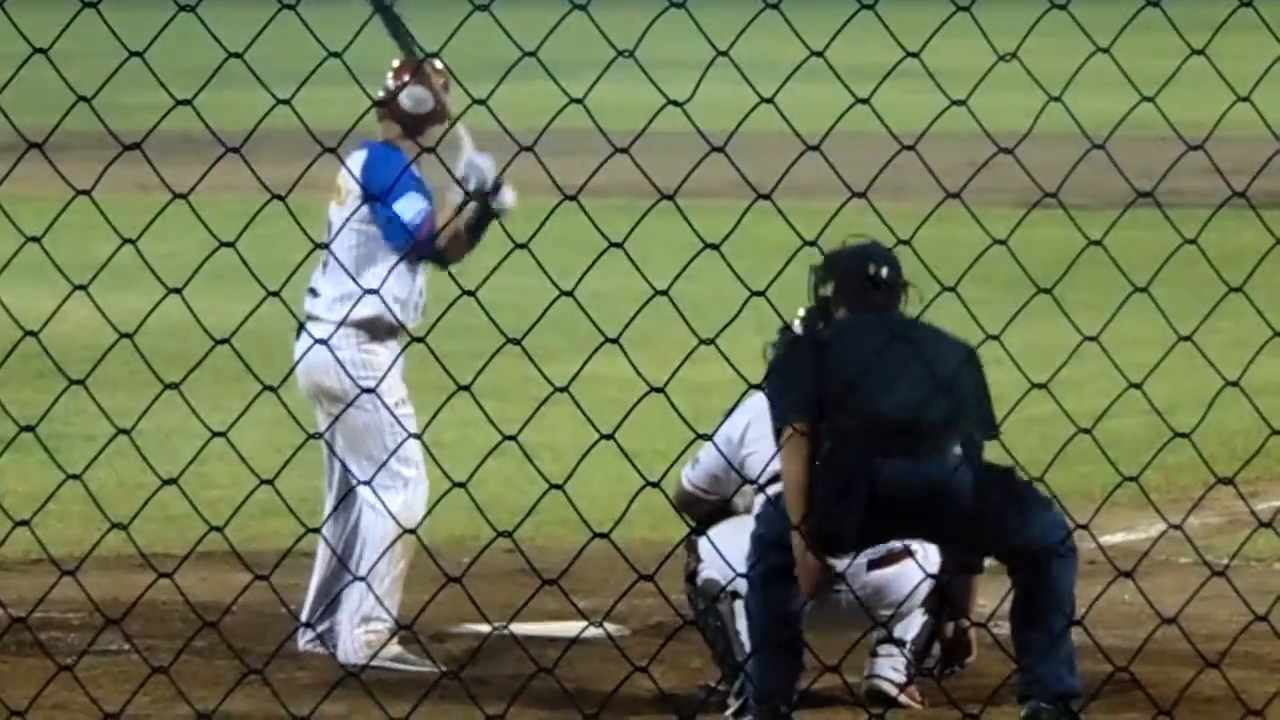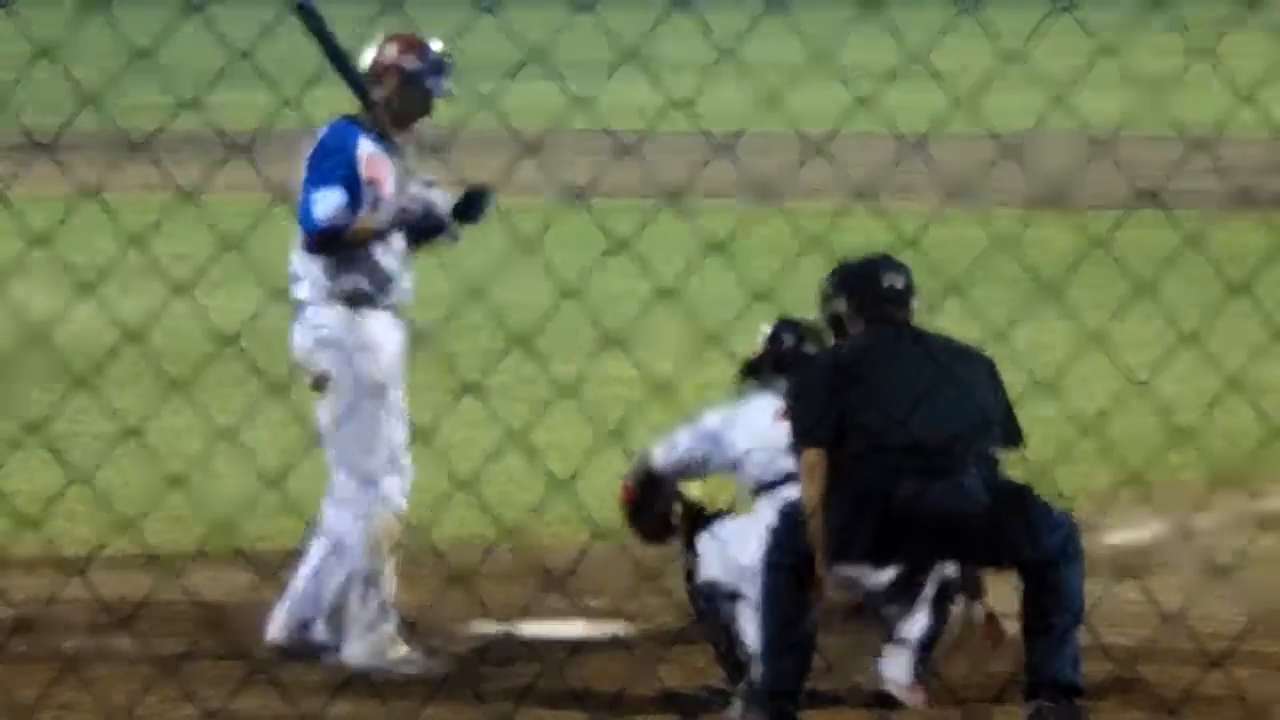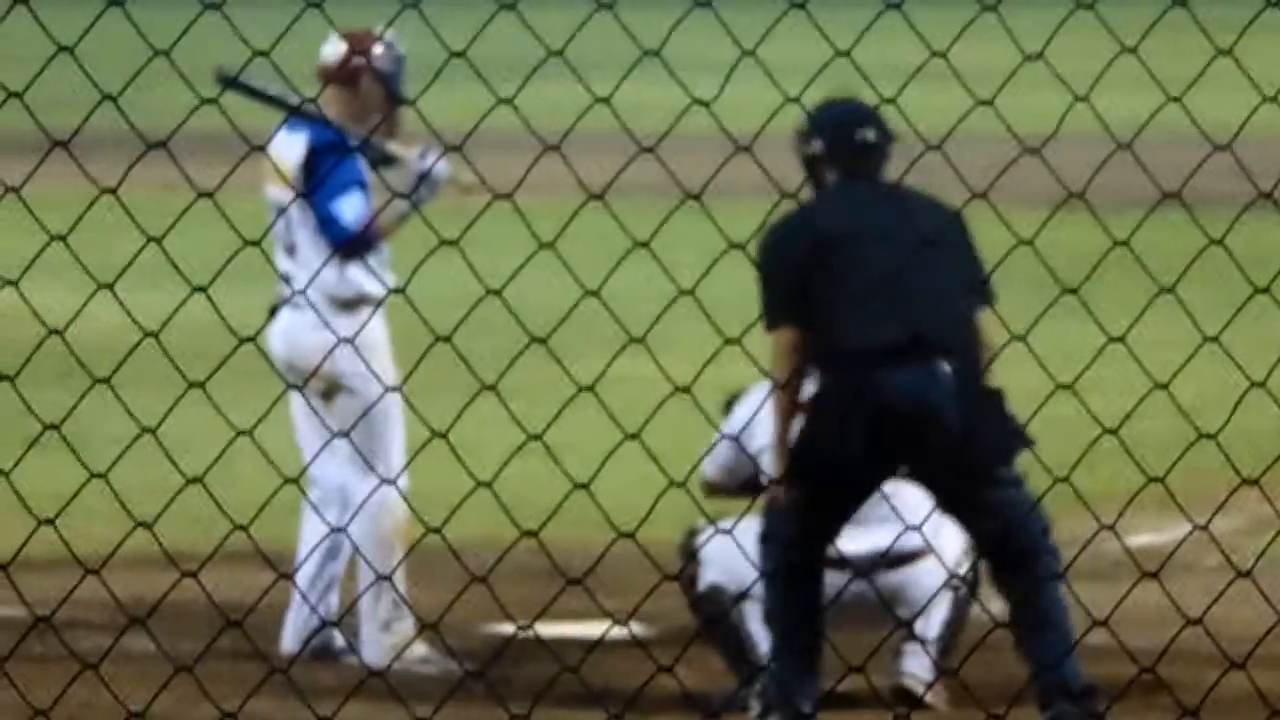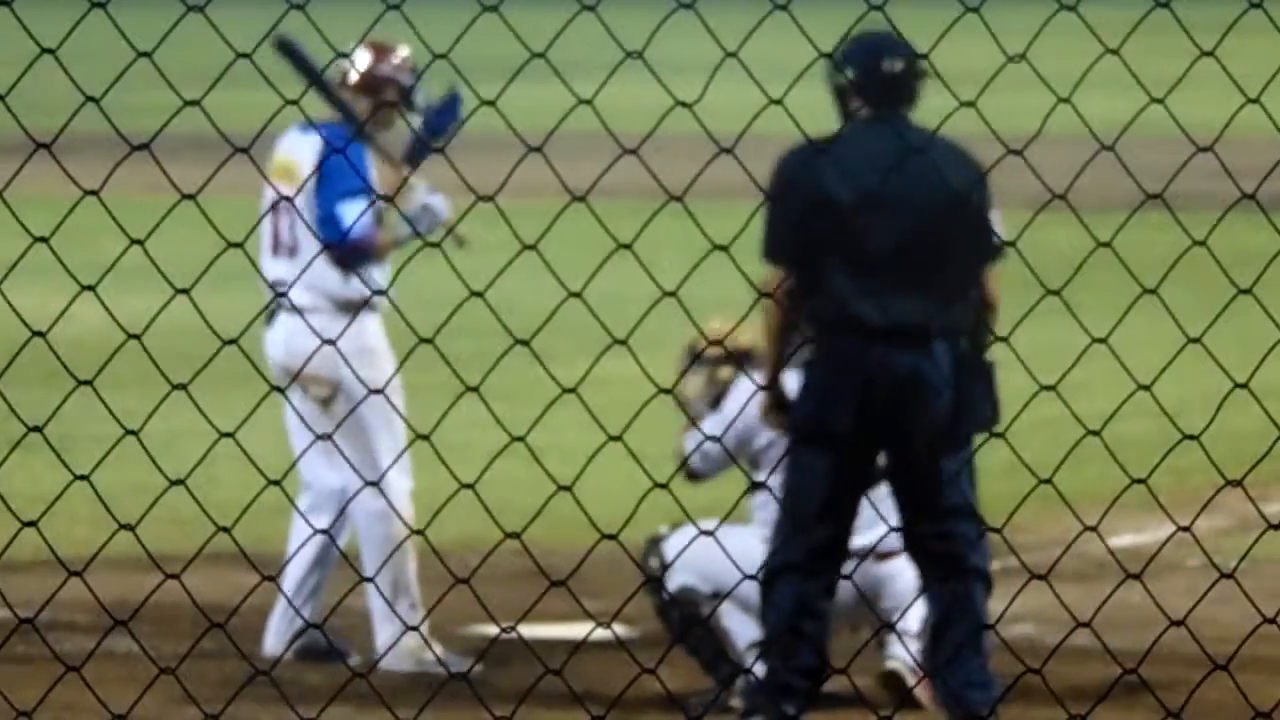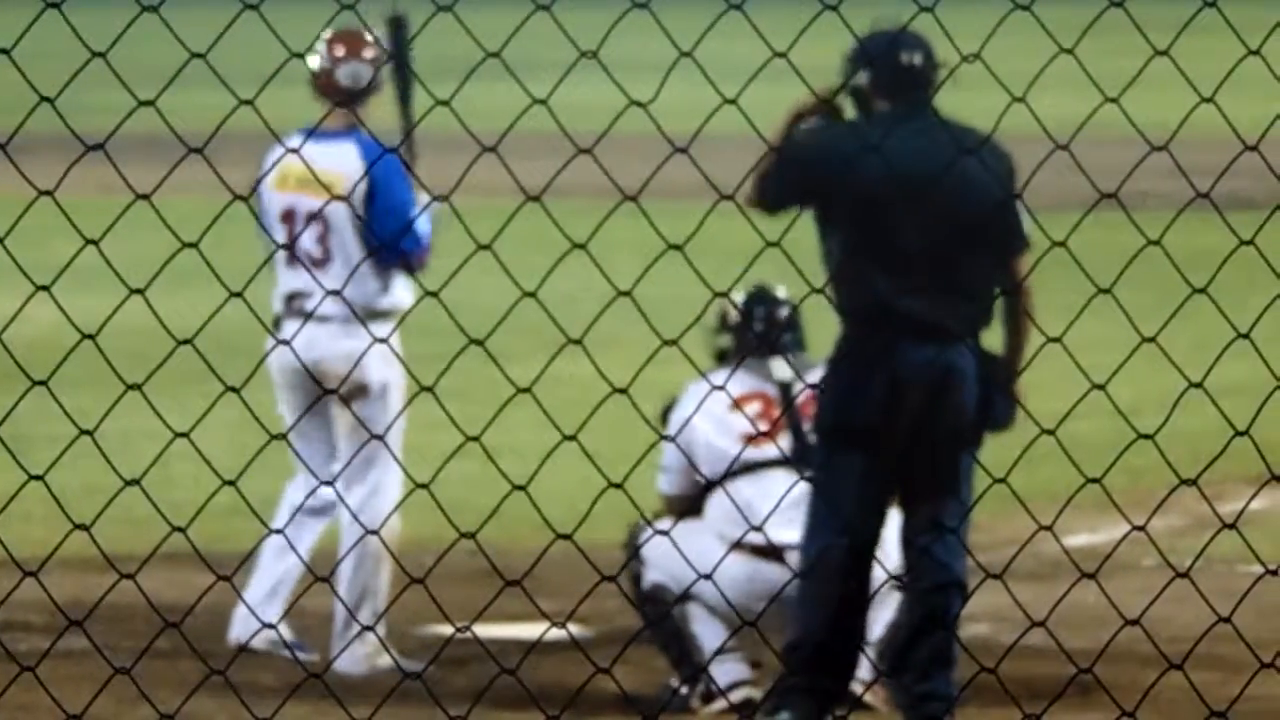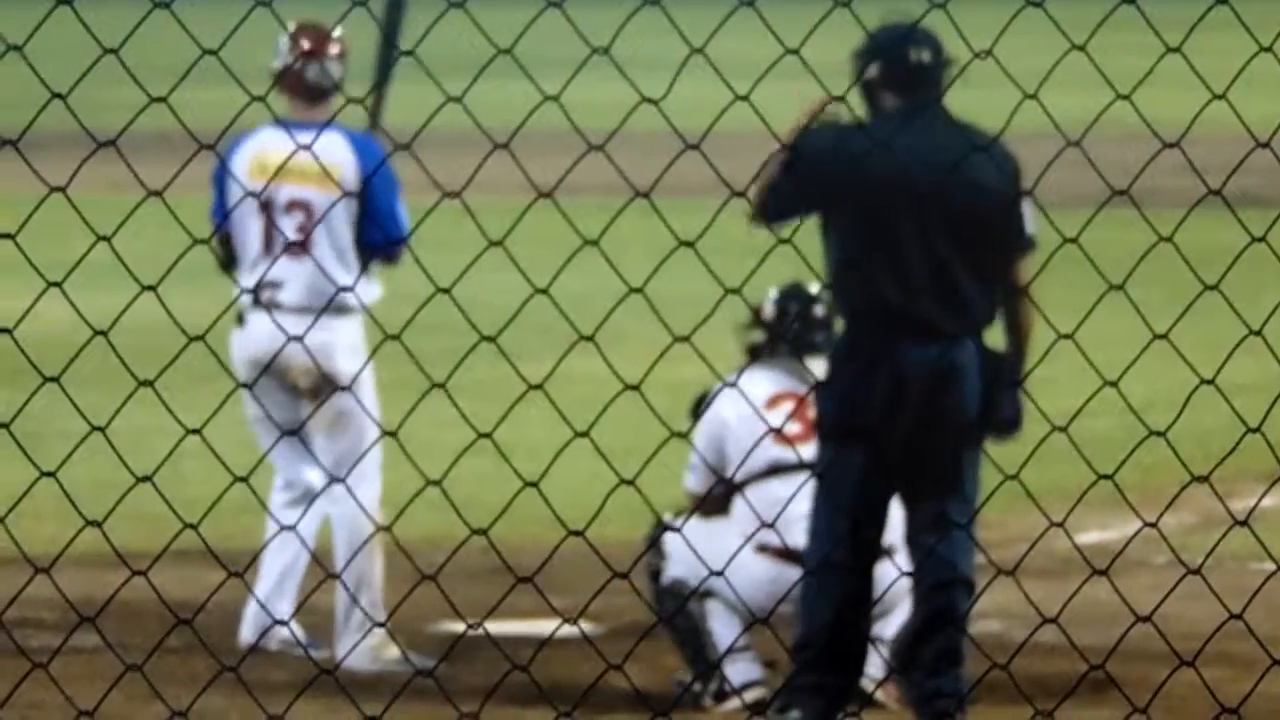
dt=0.7s
person 1, frame 1
left shoulder: (379, 164)
right shoulder: (386, 164)
left elbow: (444, 249)
right elbow: (434, 246)
left wrist: (486, 202)
right wrist: (477, 193)
left hip: (332, 346)
right hip: (357, 350)
left knee: (354, 492)
right knee: (398, 490)
left ankle: (322, 626)
right ankle: (367, 635)
person 1, frame 2
left shoulder: (377, 148)
right shoulder: (344, 141)
right elbow: (325, 233)
left wrist: (441, 216)
right wrist: (406, 213)
left hip: (354, 326)
right hip: (347, 327)
left knee: (357, 486)
right knee: (377, 484)
left ankle: (299, 618)
right ankle: (372, 637)
person 1, frame 3
left shoulder: (295, 135)
right shoulder: (328, 147)
left elbow: (380, 138)
right elbow: (355, 236)
right wrist: (416, 192)
left hip: (301, 325)
right hip: (341, 329)
left knee: (332, 484)
right knee: (378, 485)
left ankle: (310, 628)
right ankle: (388, 638)
person 1, frame 4
left shoulder: (295, 141)
right shoulder: (344, 149)
right elbow: (351, 245)
right wrist: (417, 221)
left hip: (291, 332)
right hip: (343, 334)
left knee: (326, 487)
right knee: (383, 486)
left ankle: (292, 626)
right ankle: (402, 639)
person 1, frame 5
left shoulder: (277, 158)
right shoulder: (374, 160)
left elbow: (280, 246)
right elbow: (411, 252)
right wrist: (422, 216)
left hip: (292, 337)
right hip: (359, 341)
left knee: (312, 482)
right knee: (371, 492)
left ankle: (258, 618)
right ankle: (360, 645)
person 1, frame 6
left shoulder: (240, 150)
right shoulder: (360, 152)
left elbow: (227, 253)
right elbow: (390, 246)
left hip: (258, 331)
right hip: (330, 333)
left knee: (295, 478)
right knee: (353, 484)
left ankle: (268, 620)
right ankle: (365, 639)
person 2, frame 1
left shoulder: (807, 349)
right shoulder: (950, 346)
left elbow: (798, 439)
left wrist: (803, 542)
left hip: (864, 481)
right hip: (951, 476)
left knee: (773, 535)
right knee: (1047, 545)
person 2, frame 2
left shoulder: (826, 369)
right shoulder: (968, 360)
left elbow: (816, 461)
left wrist: (822, 561)
left hip: (879, 505)
right hip: (968, 503)
left knee: (794, 535)
right knee: (1057, 542)
person 2, frame 3
left shoulder: (794, 233)
right shoulder: (940, 217)
left elbow: (788, 349)
right elbow: (975, 327)
left wrist: (781, 455)
right wrist: (974, 421)
left hip: (856, 395)
right hip: (946, 390)
left knee: (790, 533)
right knee: (1019, 542)
person 2, frame 4
left shoulder: (809, 166)
right shoulder: (959, 168)
left elbow: (785, 286)
right elbow: (983, 291)
left wrist: (773, 376)
right wrist: (971, 373)
left hip: (845, 368)
right hip: (935, 367)
left knee: (806, 540)
right knee: (952, 542)
person 2, frame 5
left shoulder: (834, 148)
right shoulder: (986, 158)
left elbow: (758, 194)
right elbow: (1015, 280)
left wrist: (796, 123)
right wrist: (1007, 372)
left hip: (872, 361)
right hip: (955, 365)
left knee: (838, 536)
right knee: (938, 535)
person 2, frame 6
left shoulder: (837, 149)
right shoulder: (990, 159)
left elbow: (762, 209)
right elbow: (1014, 285)
left wrist: (803, 134)
right wrist: (1012, 379)
left hip: (871, 361)
right hip: (957, 364)
left knee: (842, 533)
right knee: (944, 533)
person 3, frame 1
left shoulder: (761, 405)
left elbow: (689, 499)
left wrist: (741, 507)
right hip: (892, 580)
left knee: (708, 549)
right knee: (932, 546)
right ankle: (892, 671)
person 3, frame 2
left shoulder: (740, 415)
left elbow: (639, 481)
right hip: (887, 568)
left knee: (709, 547)
left ankle: (758, 680)
right ankle: (899, 671)
person 3, frame 3
left shoulder: (767, 396)
left elbow: (716, 482)
right hip: (905, 579)
left knee: (707, 548)
right knee: (956, 537)
right ankle: (920, 672)
person 3, frame 4
left shoulder: (758, 386)
left elbow: (694, 466)
left wrist: (703, 376)
right hip: (888, 576)
left knee: (667, 554)
left ankle: (757, 676)
right ankle: (907, 659)
person 3, frame 5
left shoulder: (702, 395)
left elbow: (676, 506)
left hip: (750, 576)
left knee: (651, 546)
right knee: (898, 532)
left ankle: (723, 683)
right ankle: (859, 672)
person 3, frame 6
left shoulder: (734, 392)
left elbow: (702, 504)
left hip: (773, 576)
right hip: (873, 581)
left knee: (671, 543)
left ankle: (736, 680)
right ankle: (874, 671)
